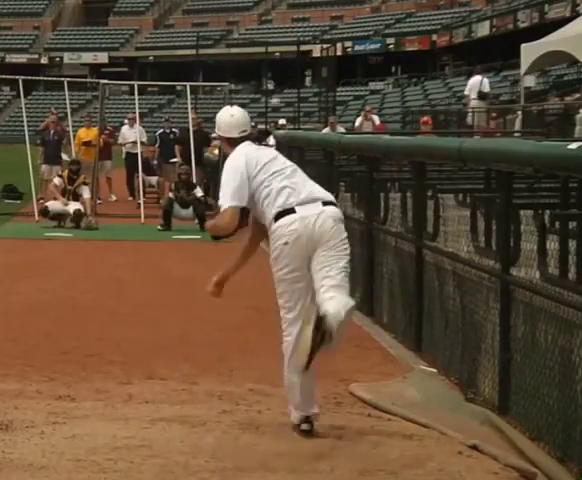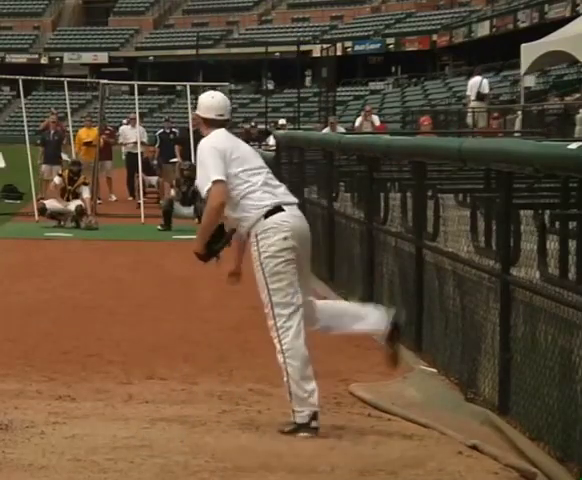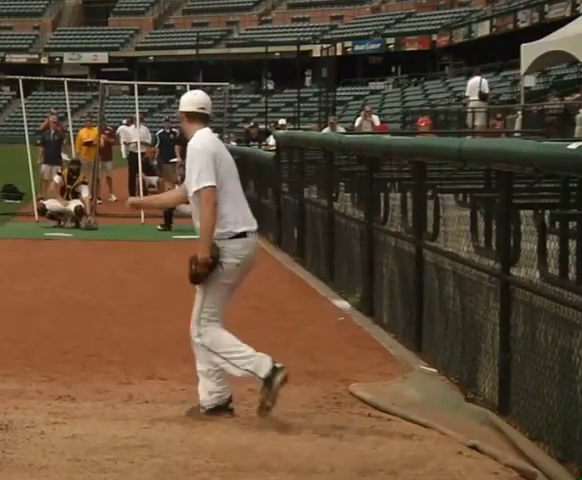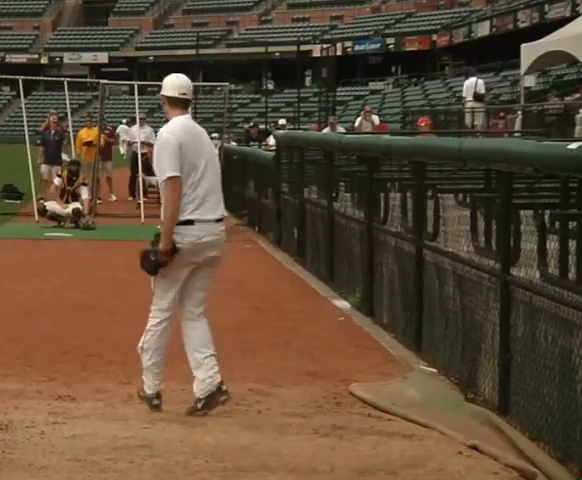
dt=0.3s
person 1, frame 1
left shoulder: (235, 166)
right shoulder: (268, 155)
left elbow: (227, 224)
left wrist: (210, 226)
right wrist: (227, 273)
left hip: (290, 226)
right hip: (327, 216)
left knee: (293, 323)
right knee: (333, 299)
left ankle: (303, 414)
right ankle: (326, 320)
person 1, frame 2
left shoulder: (208, 146)
right shoulder: (239, 145)
left elbow: (216, 200)
left wrist: (200, 240)
right wrist: (238, 261)
left hip: (271, 228)
right hip: (293, 220)
left knee: (285, 323)
right knee: (305, 310)
left ankle: (304, 415)
right ankle: (382, 322)
person 1, frame 3
left shoulder: (199, 145)
right shoulder: (213, 144)
left elbow: (209, 199)
right elbow: (185, 194)
left wrist: (204, 248)
right wrist: (145, 201)
left hip: (228, 246)
right hip: (243, 243)
left knee: (204, 329)
right knee: (208, 321)
left ankle: (265, 370)
right ankle: (215, 398)
person 1, frame 4
left shoulder: (168, 133)
right shoulder: (202, 135)
left elbow: (172, 190)
left wrist: (165, 239)
left hip: (186, 233)
right hip: (214, 231)
left knee: (161, 311)
right knee: (194, 313)
left ankle: (152, 389)
right ankle: (208, 386)
